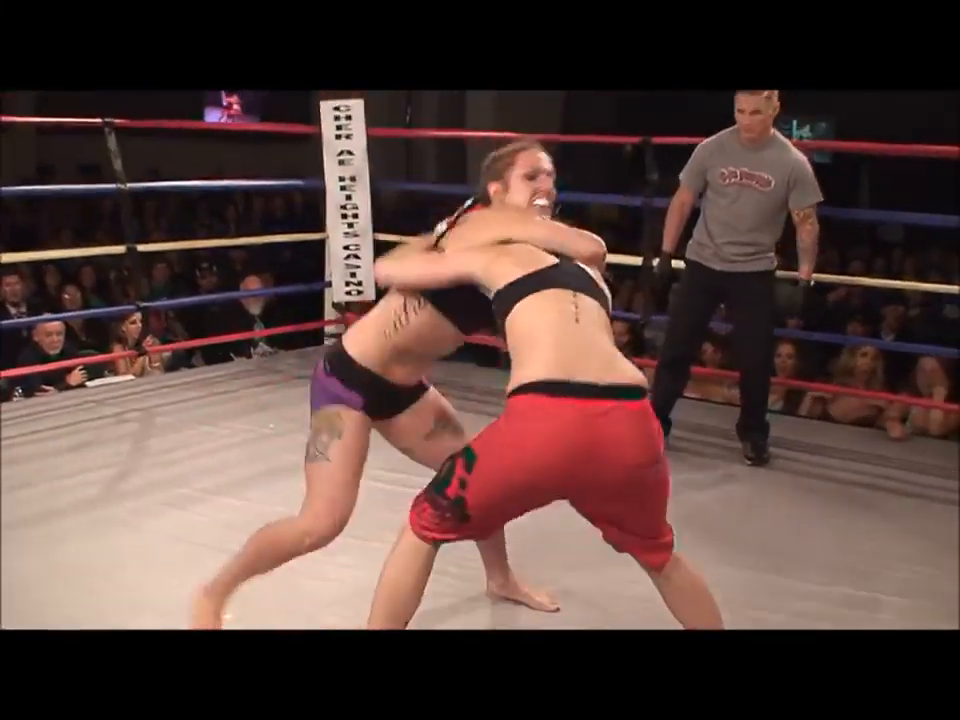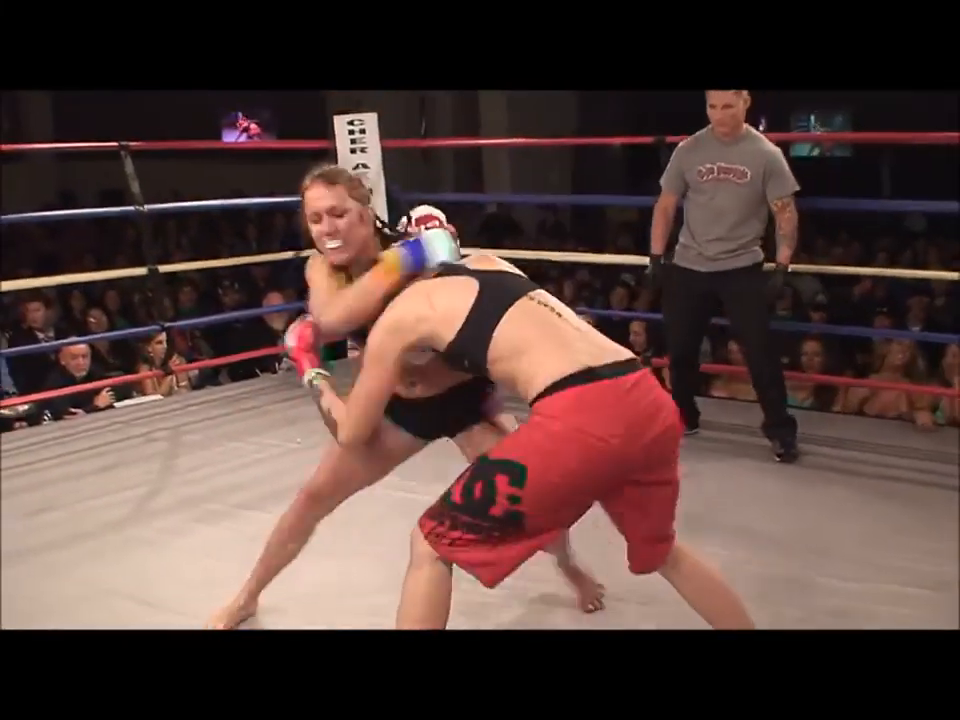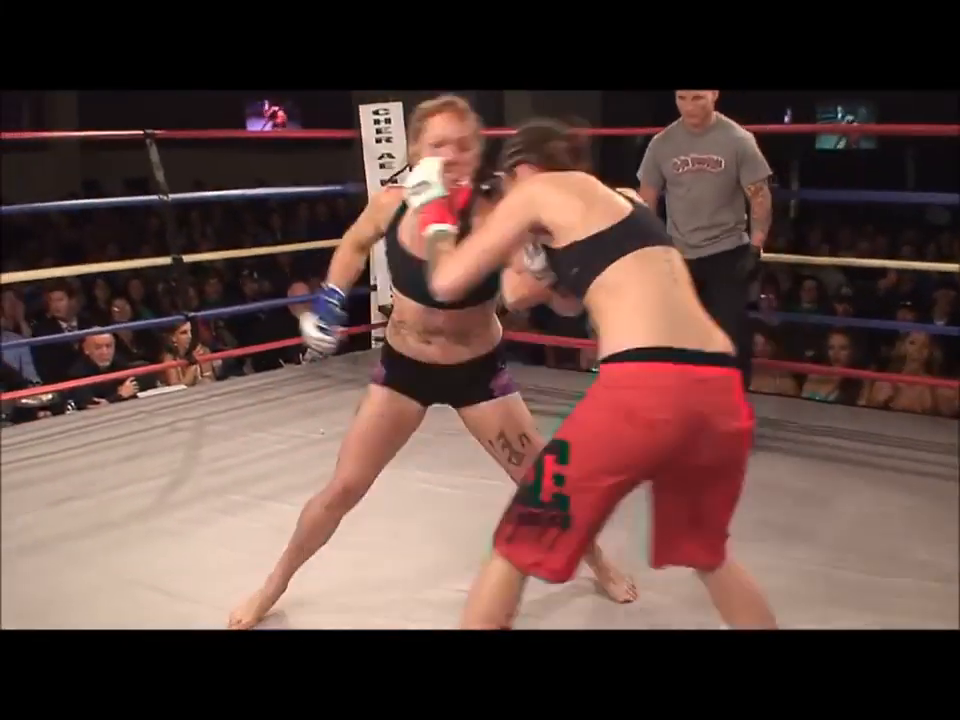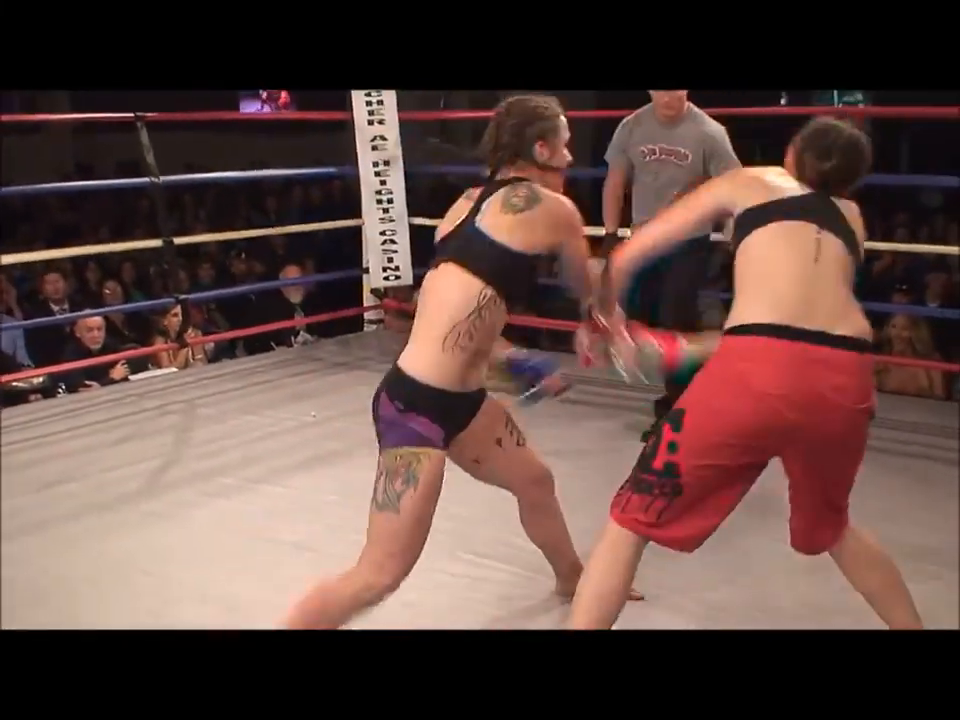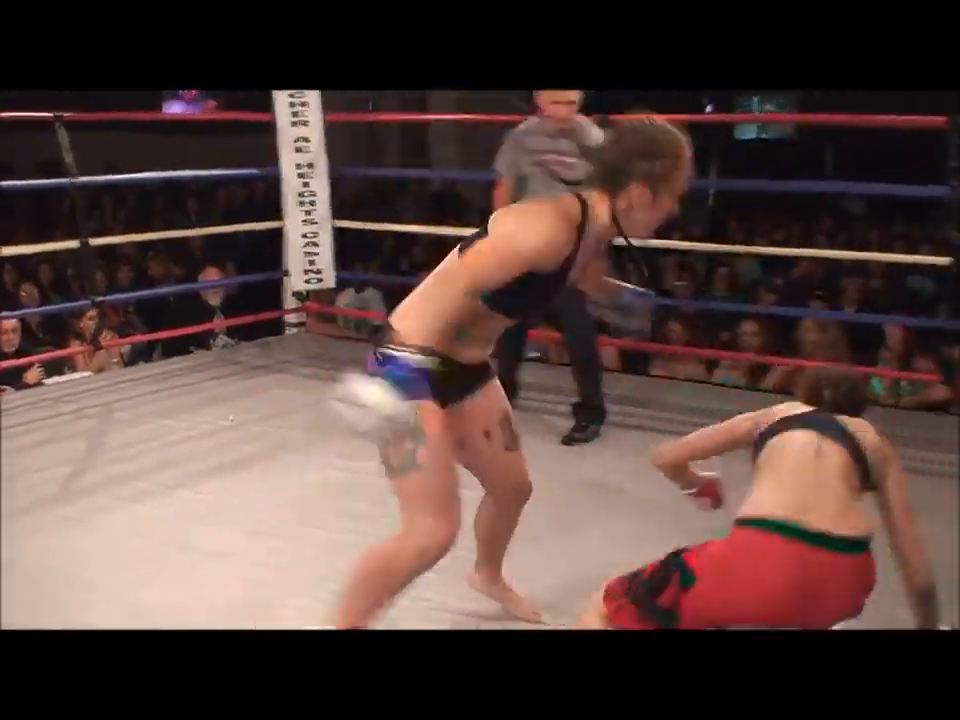
dt=0.4s
person 1, frame 1
left shoulder: (514, 240)
right shoulder: (495, 225)
right elbow: (593, 249)
left hip: (403, 386)
right hip: (350, 380)
right knee: (322, 522)
left ankle: (500, 578)
right ankle: (215, 590)
person 1, frame 2
right shoulder: (322, 263)
right elbow: (334, 320)
left hip: (462, 396)
right hip: (404, 406)
right knee: (315, 496)
left ankle: (570, 564)
right ankle: (247, 597)
person 1, frame 3
right shoulder: (391, 201)
right elbow: (353, 246)
right wrist: (329, 298)
left hip: (479, 370)
right hip: (403, 364)
right knee: (343, 488)
left ankle: (593, 559)
right ankle: (275, 584)
person 1, frame 4
left shoulder: (473, 201)
right shoulder: (551, 206)
right elbow: (589, 290)
left wrist: (518, 358)
left hip: (456, 397)
right hip: (417, 404)
left knee: (536, 482)
right knee: (380, 576)
left ankle: (570, 578)
right ankle: (284, 624)
person 1, frame 5
left shoulder: (596, 225)
right shoulder: (553, 224)
right elbow: (463, 280)
left wrist: (615, 293)
right wrist: (405, 367)
left hip: (464, 364)
right hip: (409, 360)
left knee: (513, 487)
right knee: (433, 534)
left ankle: (489, 577)
right ankle: (341, 629)
person 2, frame 1
left shoulder: (496, 256)
right shoulder: (590, 275)
left elbow: (384, 271)
left hip: (543, 424)
right hip: (628, 424)
left knee: (422, 529)
right knee: (660, 557)
person 2, frame 2
left shoulder: (397, 315)
right shoulder: (488, 263)
left elbow: (352, 434)
left wrist: (320, 385)
left hip: (579, 417)
right hip: (646, 401)
left knee: (434, 548)
right knee: (658, 551)
person 2, frame 3
left shoulder: (540, 192)
right shoulder: (626, 200)
left elbow: (446, 286)
left wrist: (434, 215)
left hip: (642, 393)
right hip: (719, 394)
left knee: (516, 551)
right knee: (706, 556)
person 2, frame 4
left shoulder: (747, 181)
right shoulder: (852, 221)
left elbow: (626, 257)
left wrist: (608, 311)
left hip: (759, 370)
right hip: (846, 378)
left knee: (628, 524)
right knee: (830, 527)
person 2, frame 5
left shoulder: (771, 418)
right shoulder: (873, 442)
left elbow: (667, 458)
right elbow: (917, 568)
left wrist: (697, 483)
right wrist: (929, 623)
left hip: (758, 564)
right hip: (840, 578)
left knee: (603, 612)
person 3, frame 1
left shoulder: (792, 163)
right shoulder: (711, 149)
left elbow: (807, 224)
right elbow: (682, 202)
left wrist: (805, 280)
right wrist: (666, 254)
left hip: (755, 272)
right hip: (702, 264)
left knee: (755, 360)
right knee: (676, 345)
left ankle: (753, 433)
right ankle: (656, 424)
person 3, frame 2
left shoulder: (766, 154)
right shoulder: (688, 151)
left elbow: (785, 212)
right elbow: (666, 206)
left wrist: (782, 266)
right wrist: (656, 257)
left hip: (742, 268)
right hip: (688, 266)
left knee: (760, 351)
right knee: (679, 347)
left ankle: (780, 427)
right ankle: (684, 415)
person 3, frame 3
left shoulder: (738, 139)
right shoulder: (662, 143)
left elbow: (759, 194)
right elbow: (647, 199)
left wrist: (756, 248)
left hip: (728, 253)
right hip: (679, 255)
left knee: (732, 336)
person 3, frame 4
left shoulder: (709, 133)
right shoulder: (631, 127)
right elbow: (615, 182)
right wrist: (610, 235)
left hip: (688, 242)
left knee: (676, 324)
right knee: (640, 321)
left ankle: (674, 405)
right ankle: (678, 384)
person 3, frame 5
left shoulder: (593, 142)
right shoulder: (520, 138)
right elbow: (504, 191)
left knee: (579, 331)
right knee: (511, 320)
left ankle: (590, 410)
right ankle: (505, 386)
